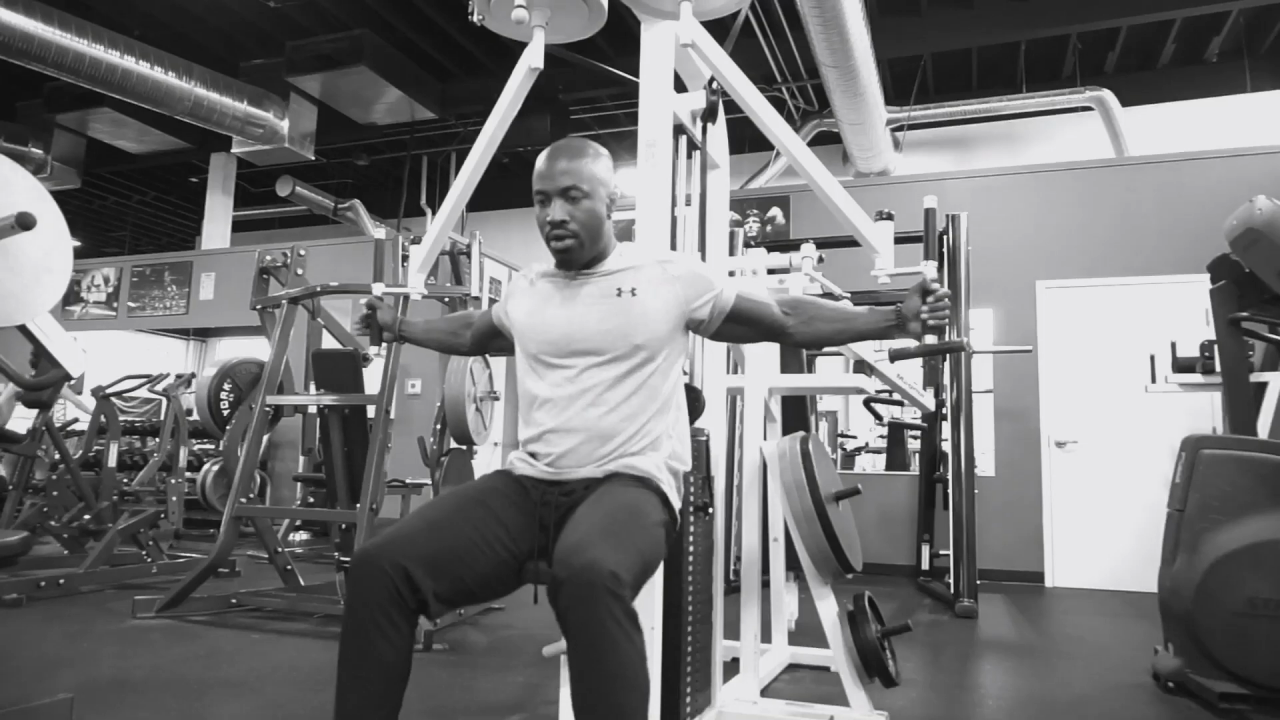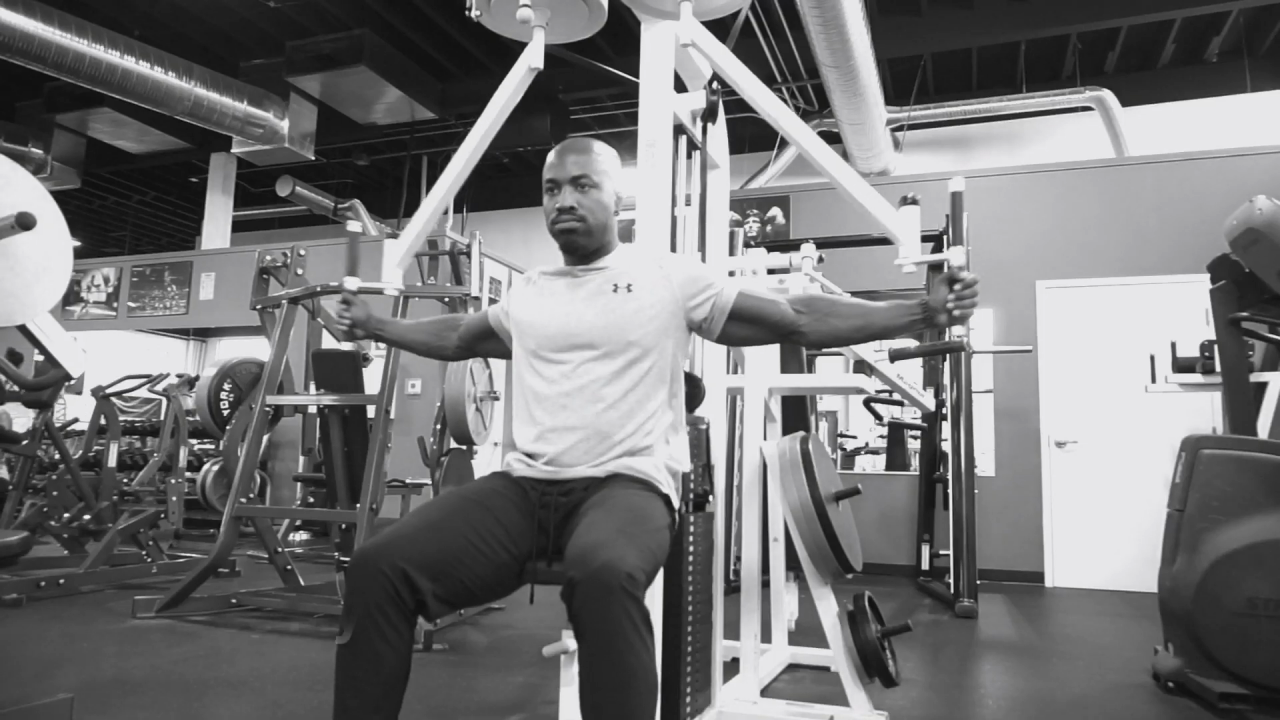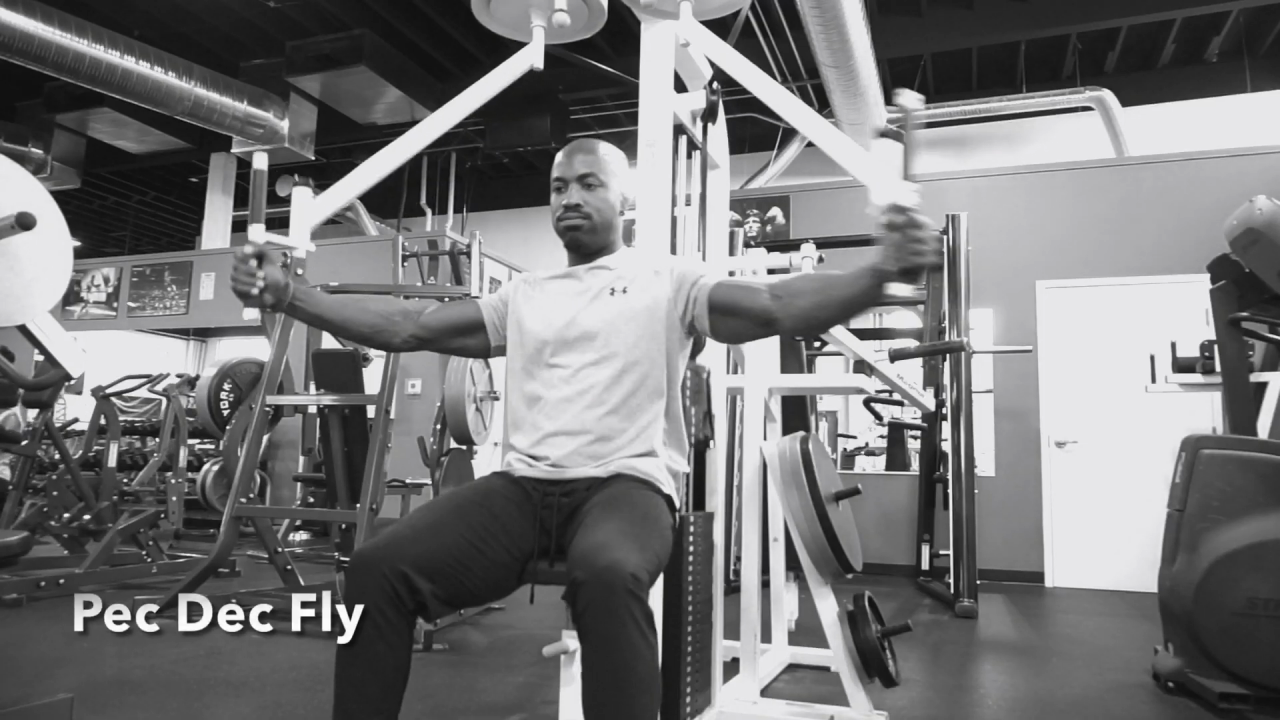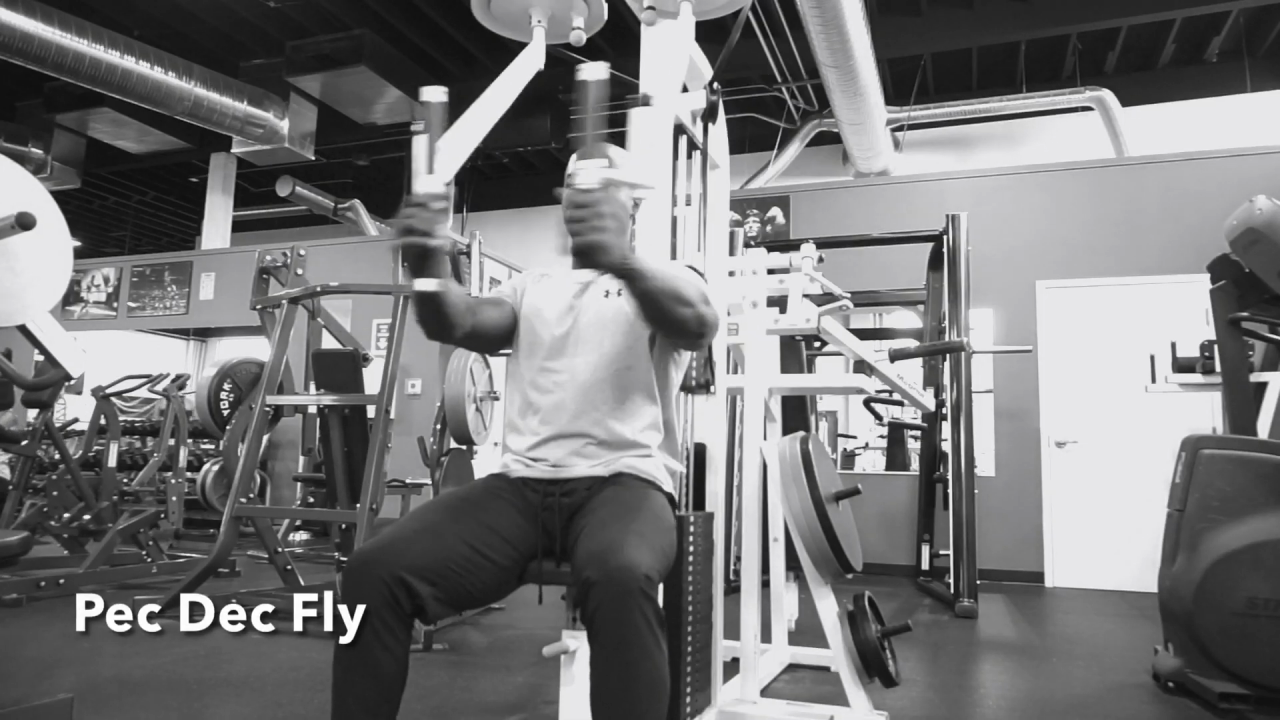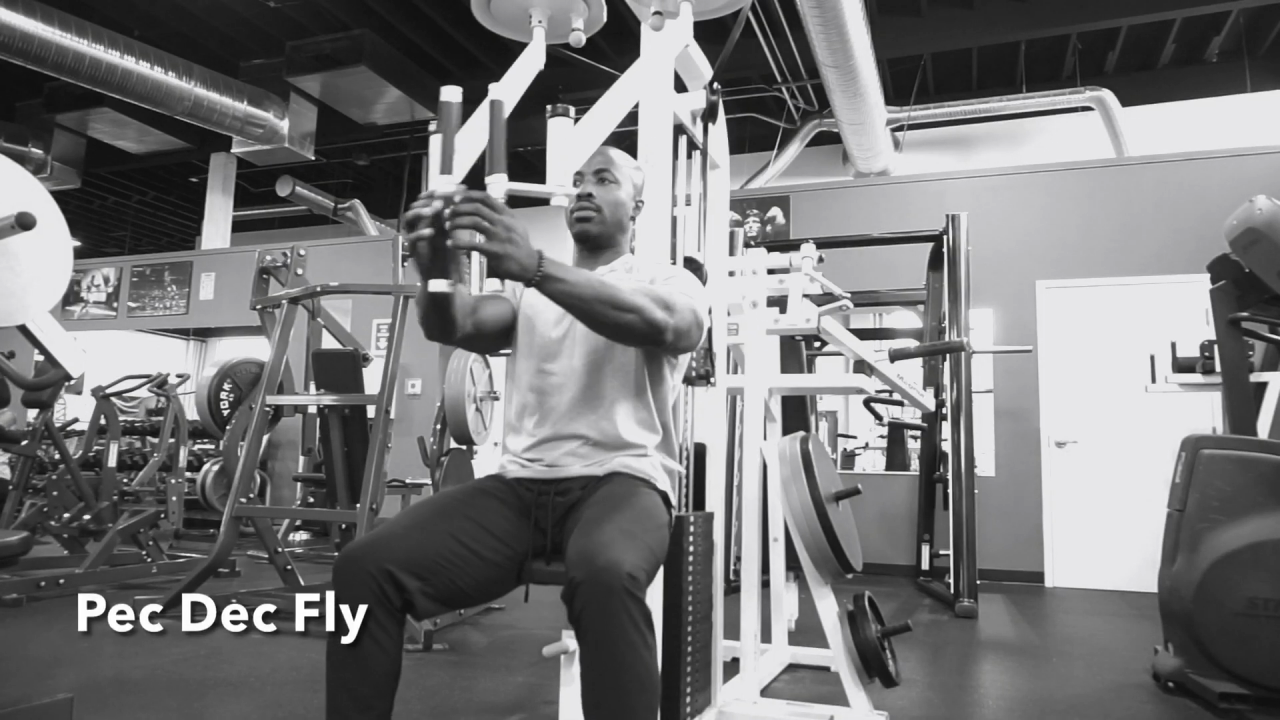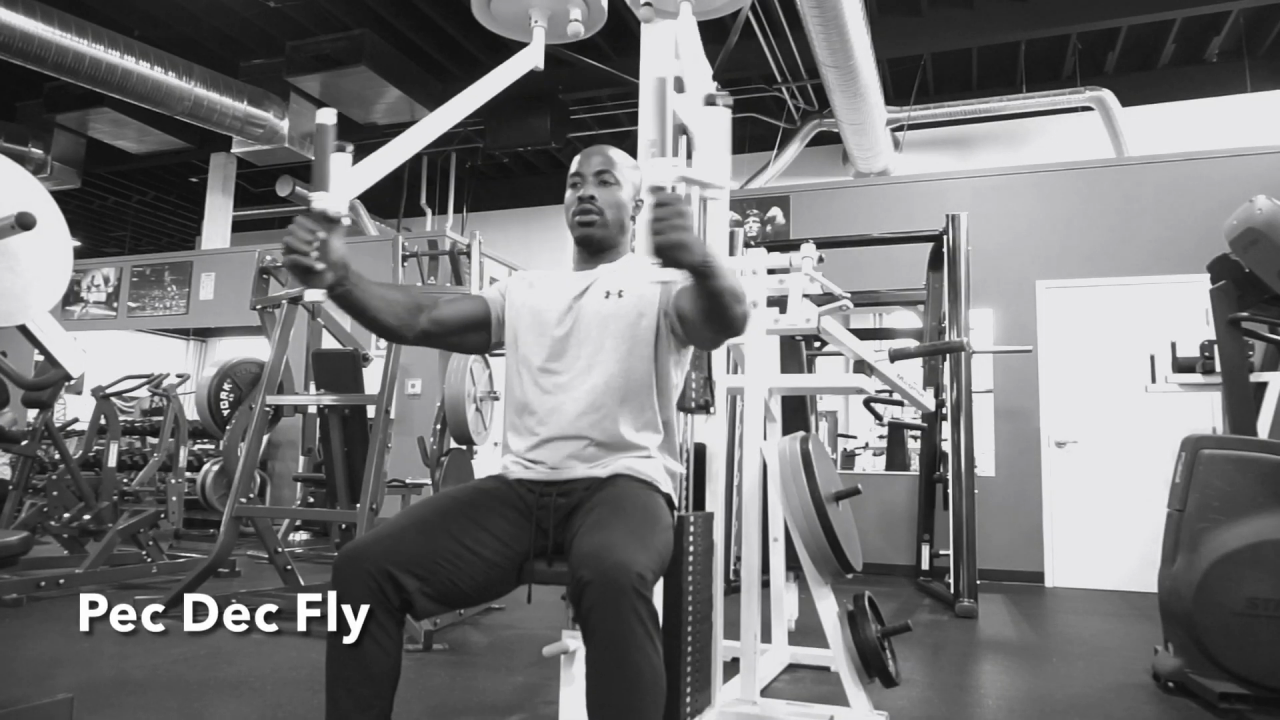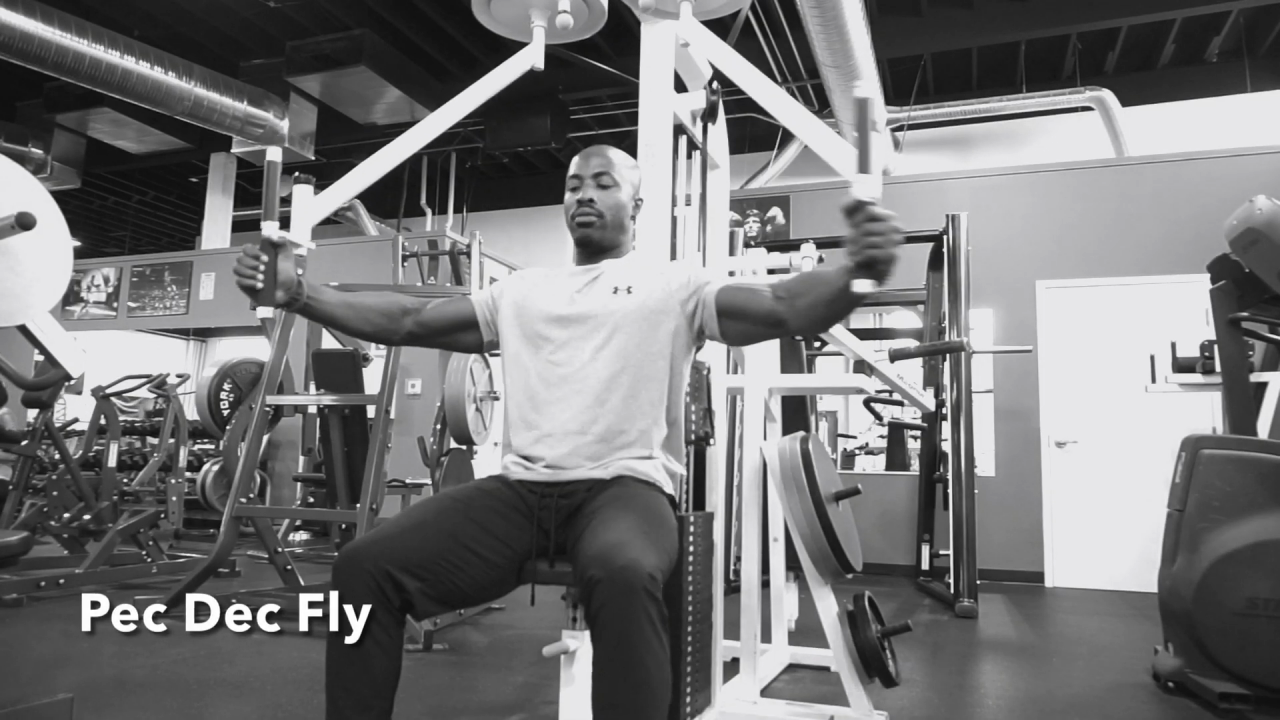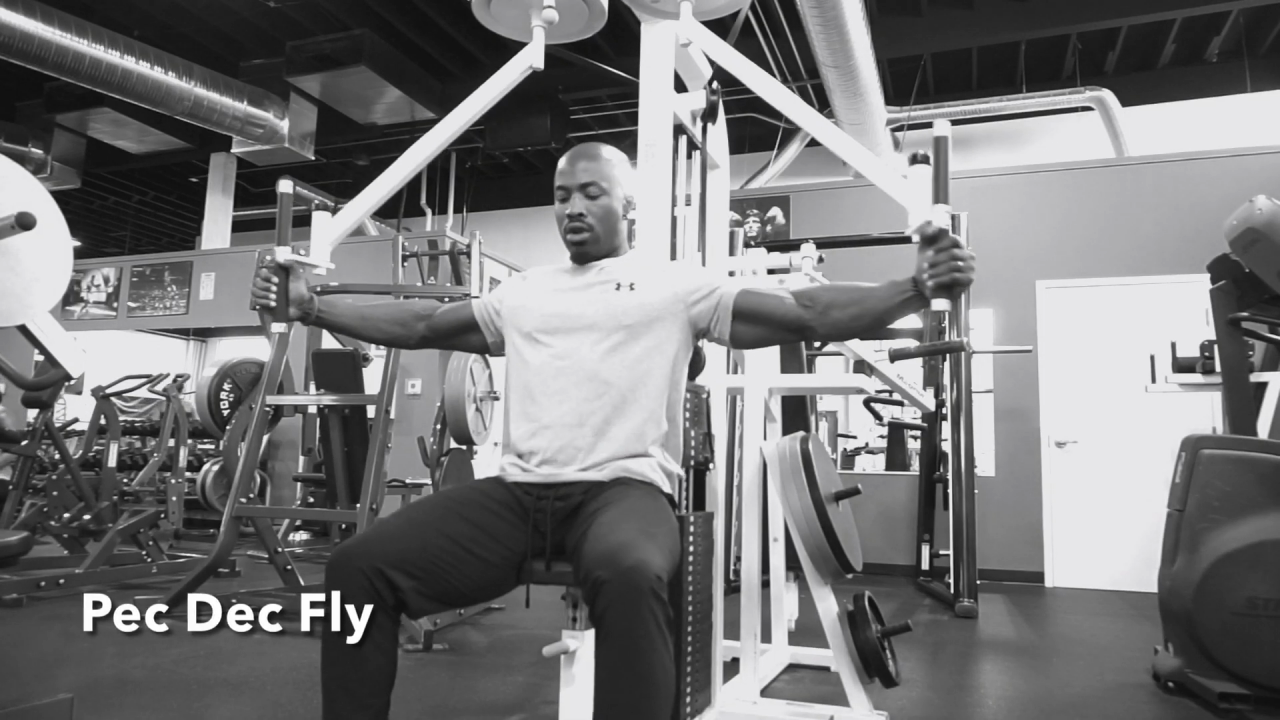
dt=0.4s
person 1, frame 1
left shoulder: (671, 276)
right shoulder: (524, 289)
left elbow: (786, 319)
right elbow: (472, 333)
left wrist: (897, 317)
right wrist: (398, 326)
left hip: (628, 482)
right hip: (528, 484)
left knee: (587, 572)
right knee: (382, 566)
person 1, frame 2
left shoulder: (670, 277)
right shoulder: (527, 292)
left elbow: (797, 318)
right elbow: (460, 338)
left wrist: (922, 311)
right wrist: (375, 326)
left hip: (627, 481)
right hip: (524, 483)
left knee: (603, 573)
right knee: (379, 566)
person 1, frame 3
left shoulder: (669, 280)
right shoulder: (523, 294)
left elbow: (778, 308)
right elbow: (410, 326)
left wrist: (882, 272)
right wrist: (288, 296)
left hip: (627, 481)
right hip: (523, 484)
left knee: (606, 575)
right knee: (378, 568)
person 1, frame 4
left shoulder: (664, 283)
right shoulder: (532, 288)
left elbow: (692, 318)
right elbow: (456, 321)
left wrist: (624, 258)
right wrist: (429, 268)
left hip: (622, 482)
right hip: (520, 484)
left knee: (619, 578)
right knee: (374, 572)
person 1, frame 5
left shoulder: (669, 282)
right shoulder: (528, 293)
left elbow: (655, 324)
right elbow: (450, 325)
left wrist: (535, 265)
right wrist: (435, 268)
left hip: (619, 480)
right hip: (519, 485)
left knee: (605, 575)
right knee: (366, 566)
person 1, frame 6
left shoulder: (662, 285)
right shoulder: (525, 290)
left elbow: (723, 316)
right elbow: (419, 319)
left wrist: (699, 260)
right wrist: (337, 276)
left hip: (622, 482)
right hip: (520, 487)
left knee: (613, 575)
right knee: (364, 565)
person 1, frame 7
left shoulder: (674, 285)
right shoulder: (522, 289)
left elbow: (784, 308)
right elbow: (407, 320)
left wrist: (855, 270)
right wrist: (297, 292)
left hip: (625, 484)
right hip: (520, 487)
left knee: (621, 574)
right knee: (366, 565)
person 1, frame 8
left shoulder: (677, 284)
right shoulder: (523, 291)
left elbow: (808, 314)
right elbow: (421, 324)
left wrist: (916, 287)
right wrist: (309, 306)
left hip: (624, 484)
right hip: (518, 488)
left knee: (629, 573)
right knee: (358, 564)
